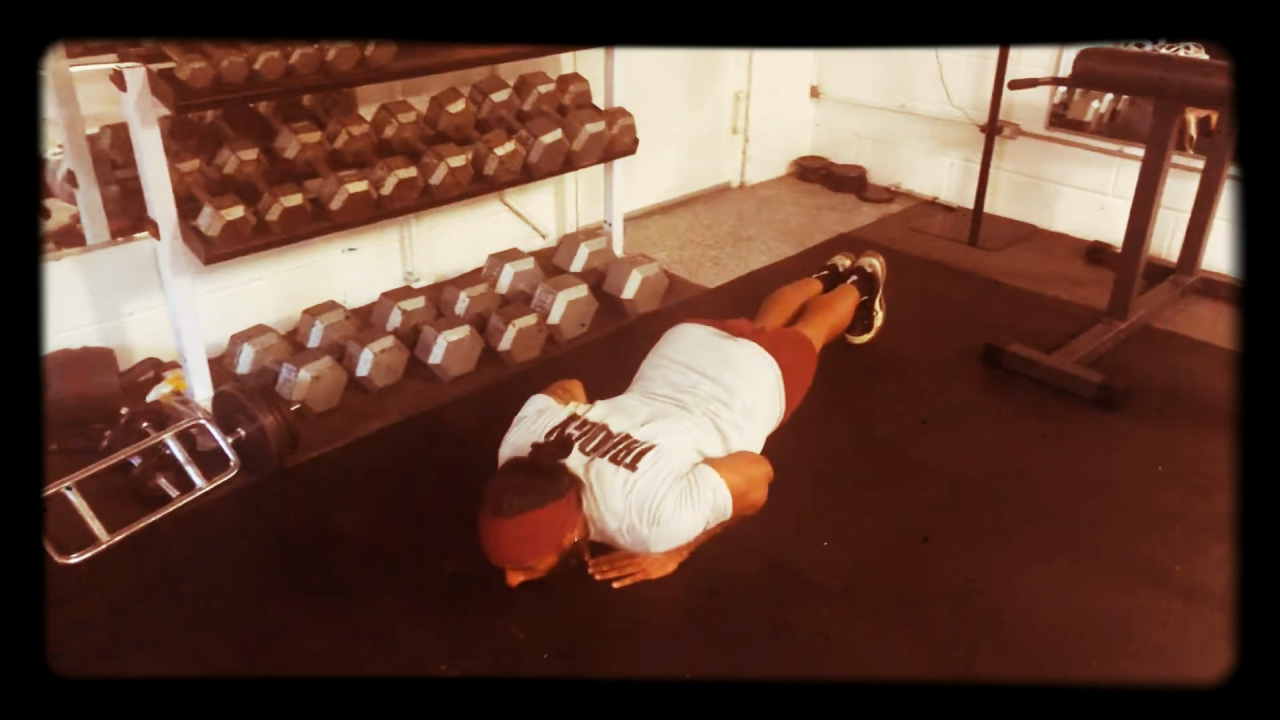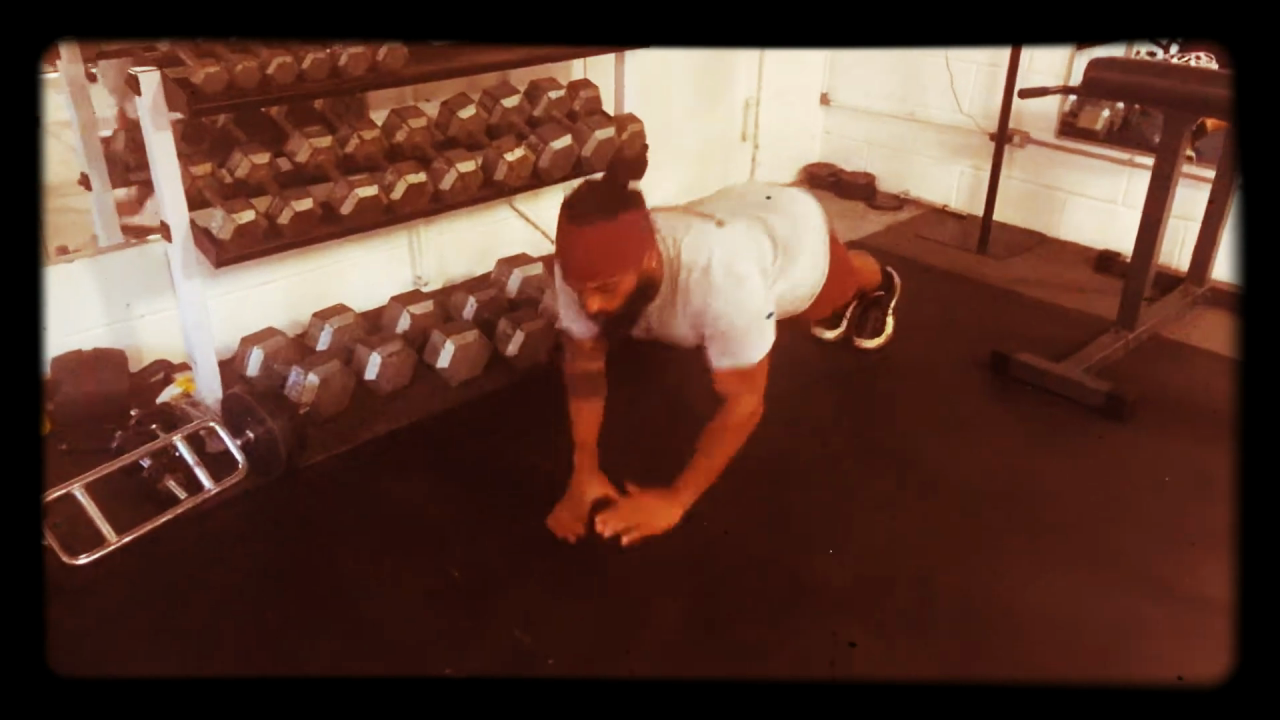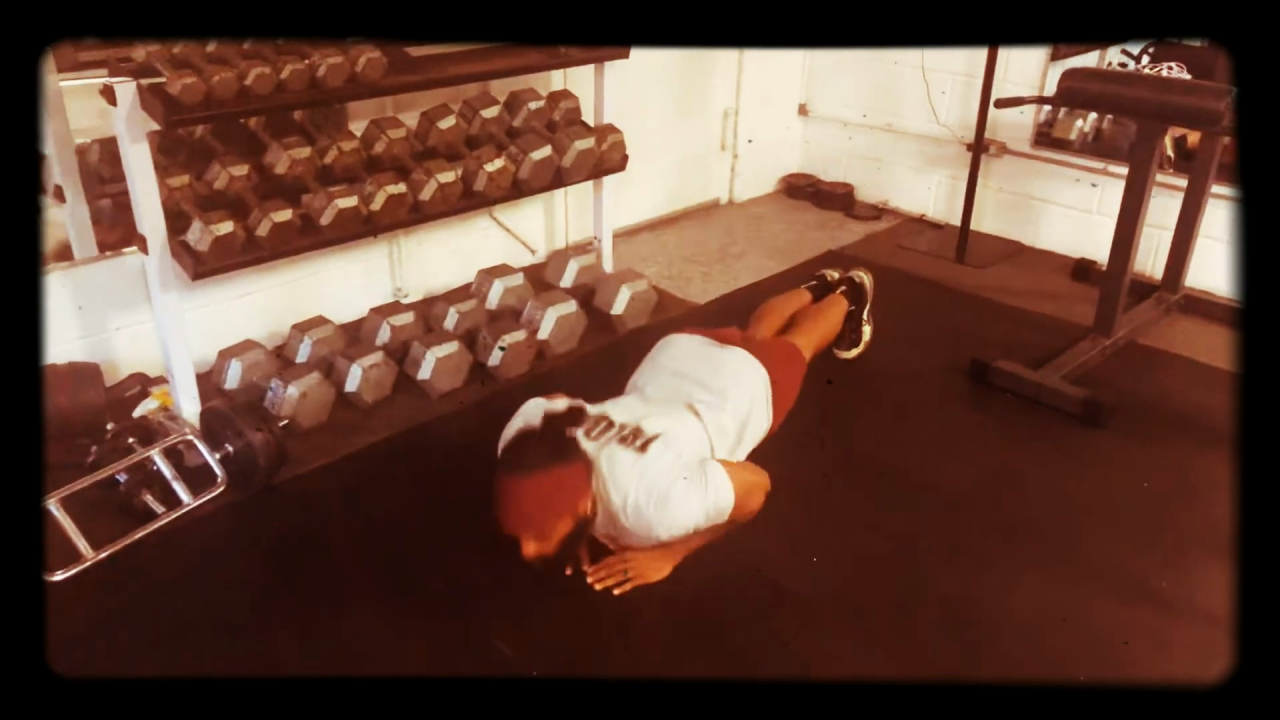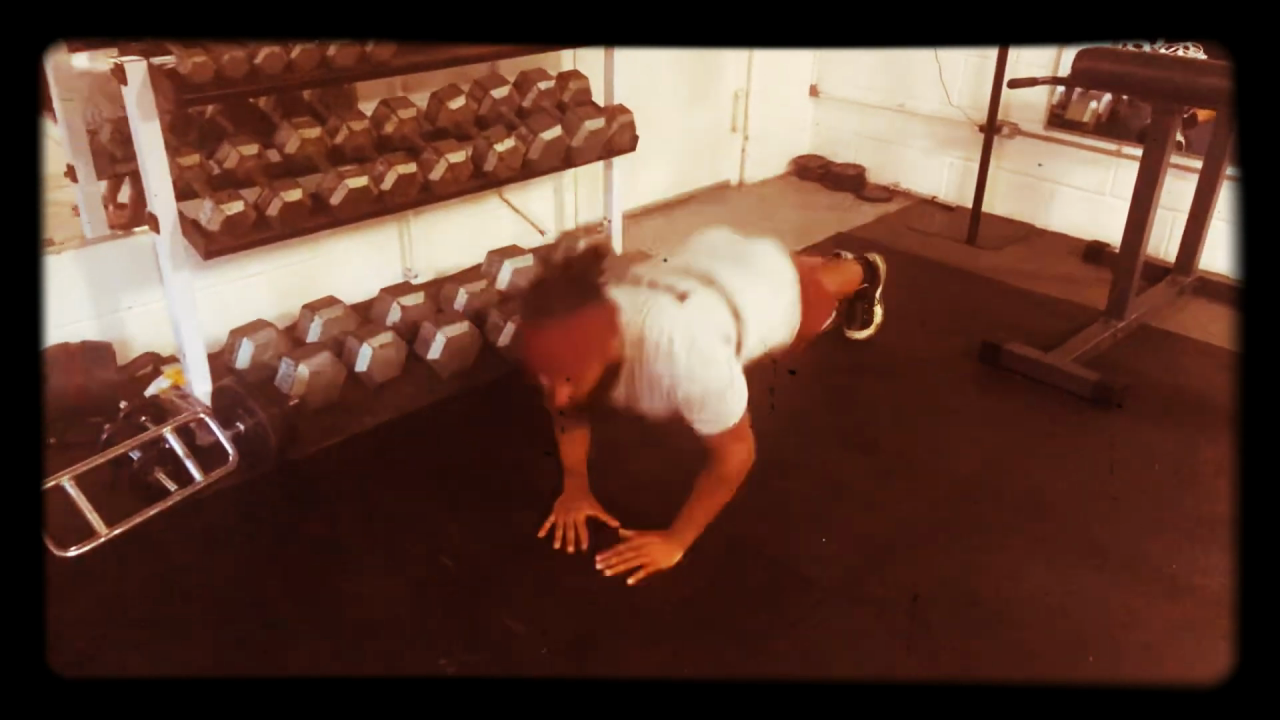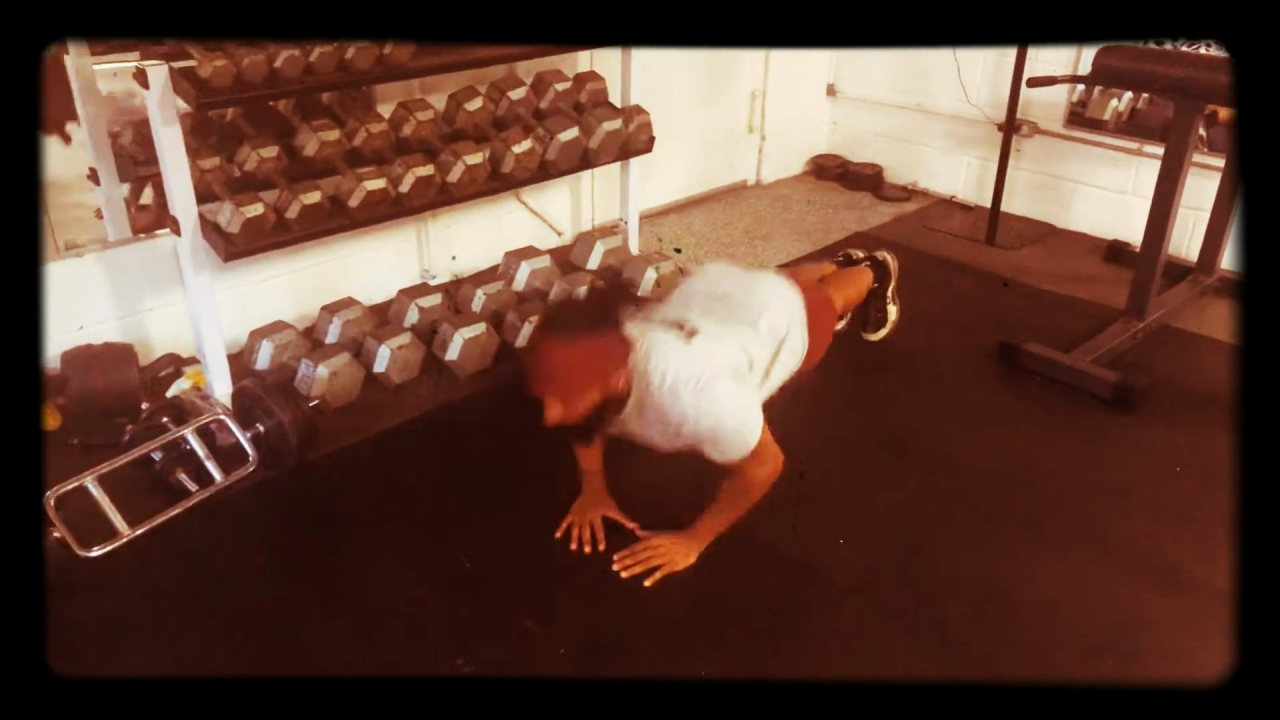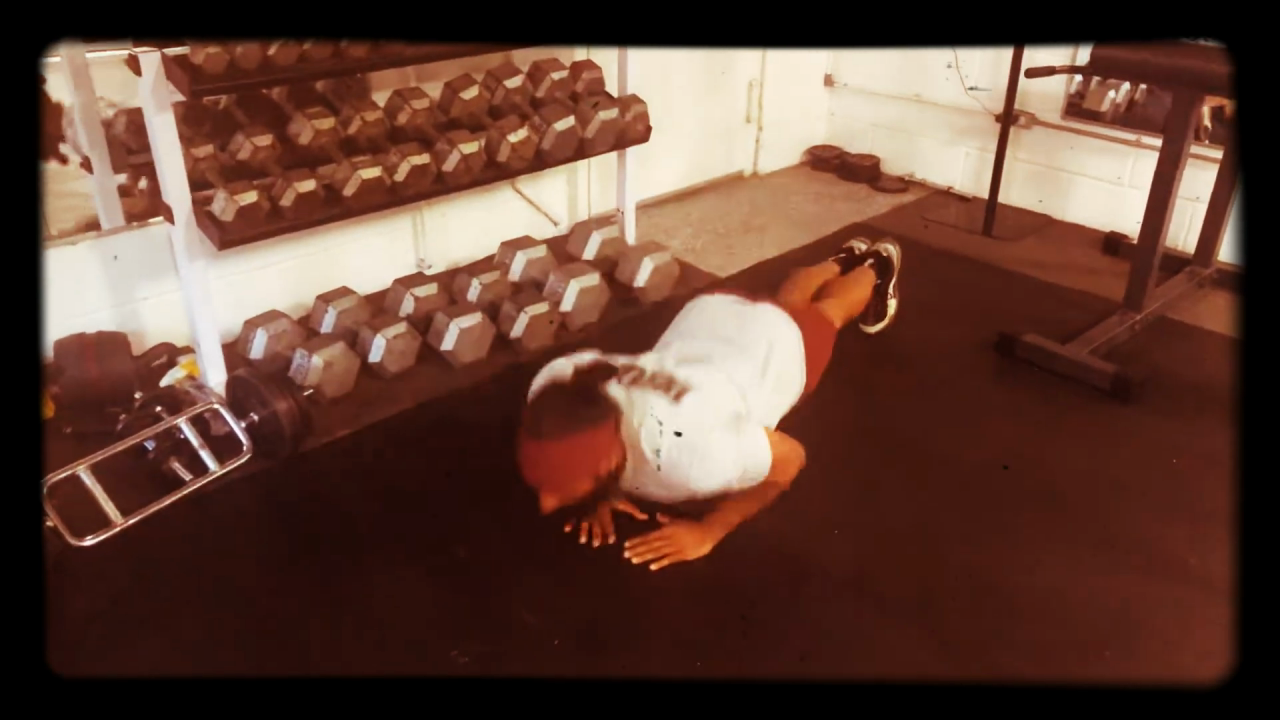
dt=0.7s
person 1, frame 1
left shoulder: (647, 517)
right shoulder: (525, 445)
left elbow: (757, 476)
left wrist: (673, 551)
left hip: (756, 375)
right hip: (688, 347)
left knee: (806, 333)
right knee: (764, 325)
left ankle: (862, 281)
right ankle: (830, 274)
person 1, frame 2
left shoulder: (721, 277)
right shoulder: (583, 263)
left elbow: (745, 401)
right elbow: (583, 357)
left wrist: (677, 499)
right wrist: (583, 470)
left hip: (798, 223)
right hip: (736, 211)
left knee: (843, 274)
left ankle: (882, 286)
right ankle: (841, 304)
person 1, frame 3
left shoulder: (652, 501)
left elbow: (756, 487)
left wrist: (669, 555)
right wrist: (572, 520)
left hip: (749, 378)
right hip: (676, 354)
left knee: (795, 340)
right knee: (761, 330)
left ankle: (849, 292)
right ankle: (818, 286)
person 1, frame 4
left shoulder: (685, 356)
right shoulder: (548, 327)
left elbow: (736, 451)
right elbow: (562, 400)
left wrist: (676, 538)
right wrist: (575, 487)
left hip: (771, 277)
right hip: (703, 261)
left knee: (823, 286)
left ankle: (865, 269)
right ankle: (832, 259)
person 1, frame 5
left shoulder: (690, 394)
right shoulder: (555, 353)
left elbow: (766, 463)
left wrist: (695, 538)
right wrist: (593, 490)
left hip: (779, 312)
right hip: (713, 287)
left knee: (828, 302)
left ankle: (874, 269)
right ankle: (843, 260)
person 1, frame 6
left shoulder: (687, 459)
right shoulder: (554, 388)
left elbow: (788, 459)
left wrist: (709, 531)
right wrist: (596, 492)
left hip: (778, 343)
right hip: (709, 314)
left knee: (828, 309)
right knee: (789, 298)
left ankle: (877, 264)
right ankle: (847, 257)
